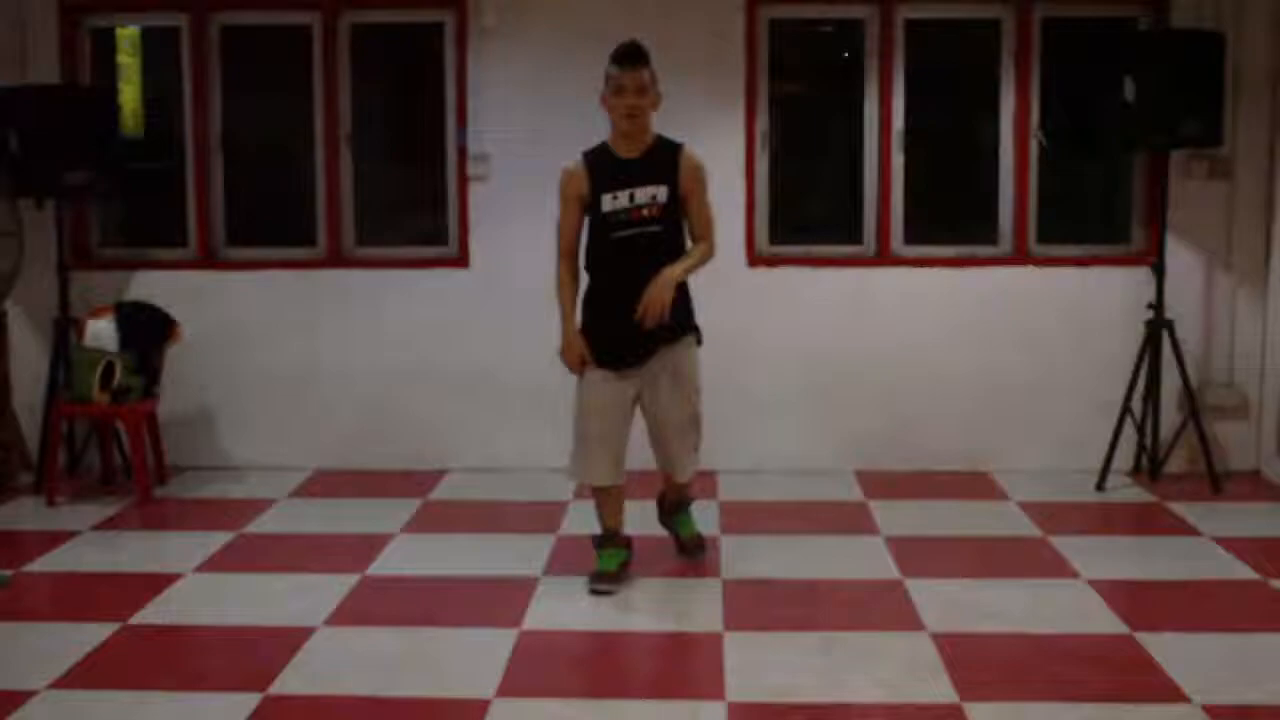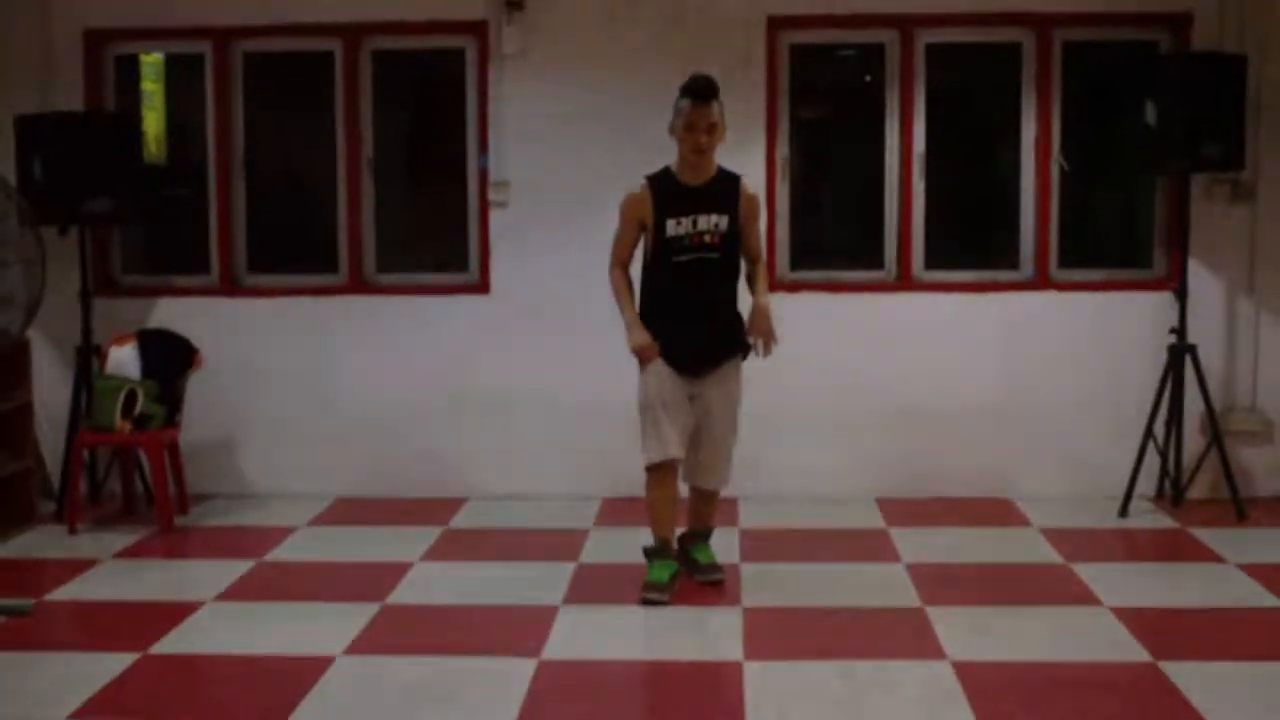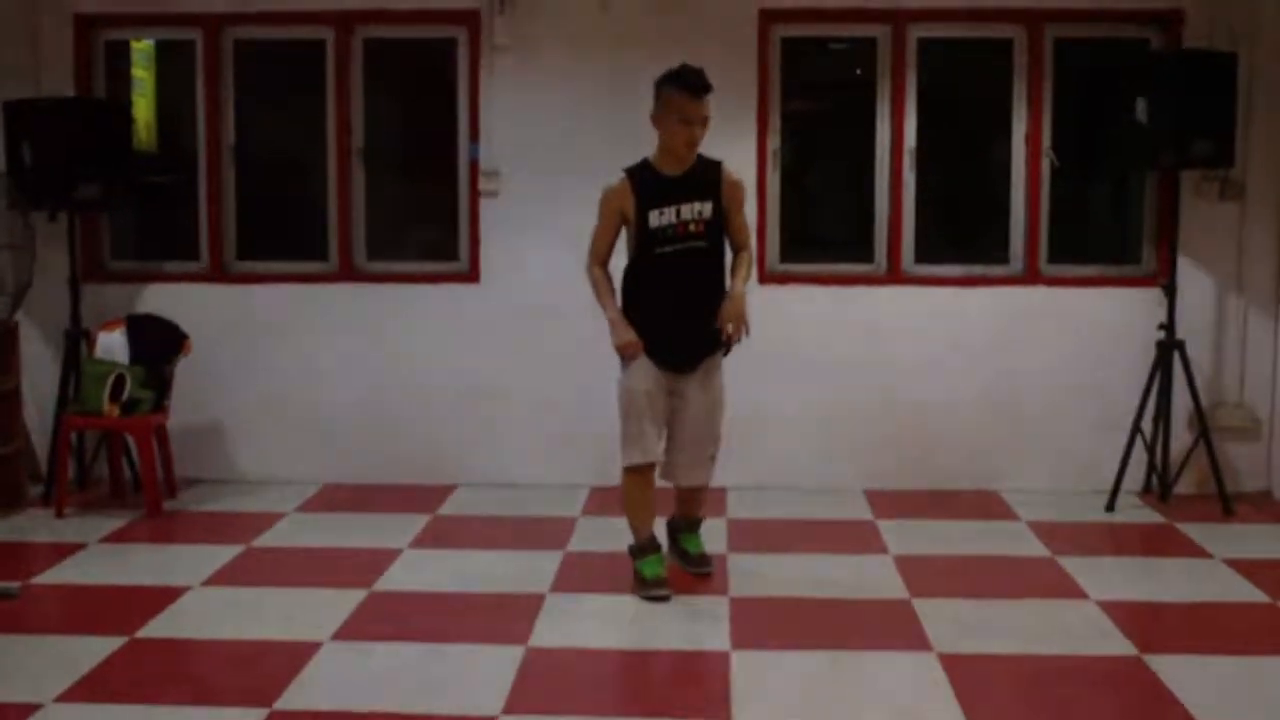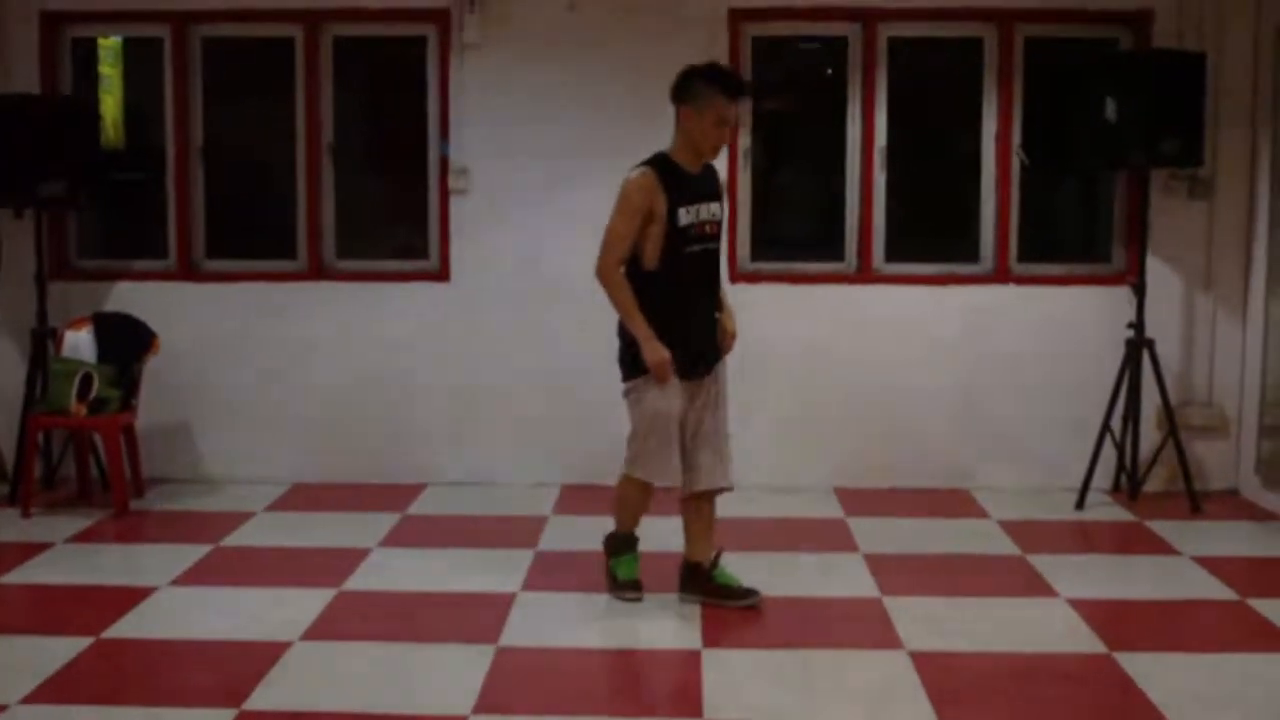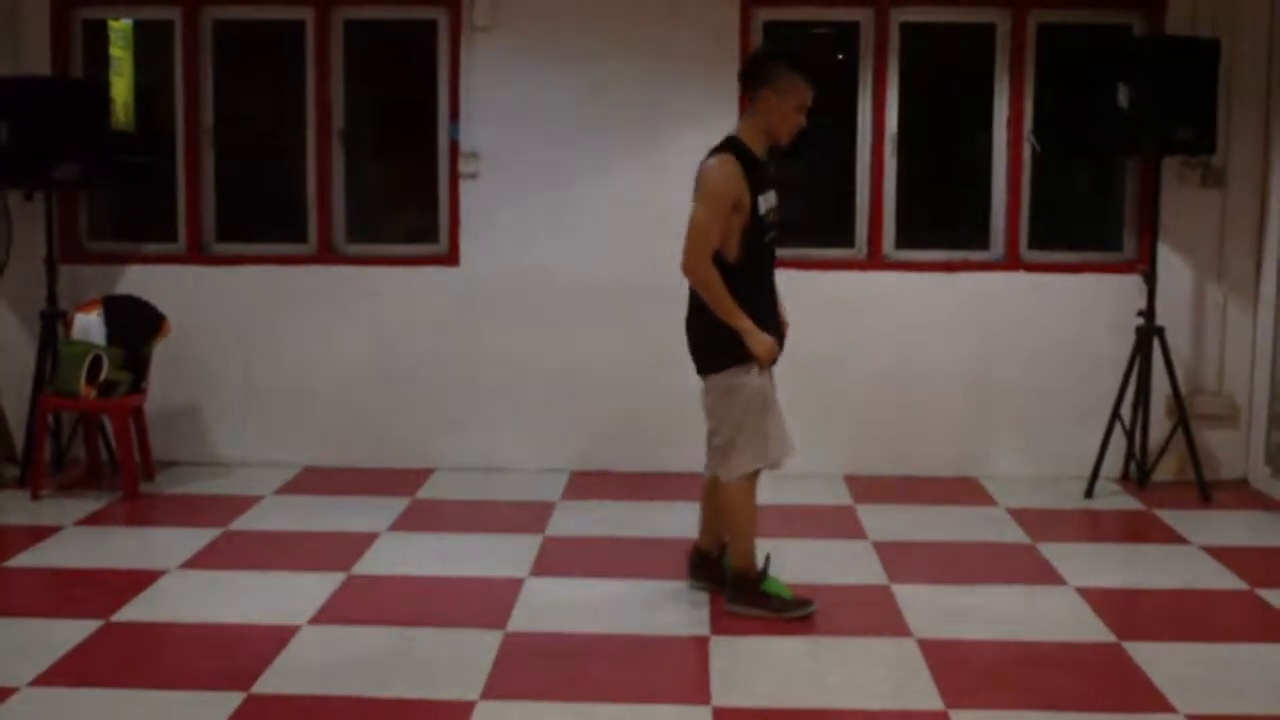
dt=0.7s
person 1, frame 1
left shoulder: (684, 165)
right shoulder: (580, 174)
left elbow: (705, 243)
right elbow: (567, 257)
left wrist: (671, 274)
right wrist: (567, 329)
left hip: (670, 327)
right hip: (604, 331)
left knee: (679, 439)
right knee: (600, 444)
left ankle: (675, 508)
right ankle: (613, 545)
person 1, frame 2
left shoulder: (741, 197)
right shoulder: (644, 197)
left elbow: (753, 260)
right elbow: (619, 266)
left wrist: (761, 301)
right wrist: (632, 324)
left hip: (721, 348)
right hip: (663, 348)
left knee: (713, 455)
right knee: (662, 455)
left ankle: (696, 543)
right ankle: (663, 556)
person 1, frame 3
left shoulder: (725, 184)
right shoulder: (625, 190)
left elbow: (743, 250)
right elbow: (597, 262)
left wrist: (738, 292)
right wrist: (615, 321)
left hip: (703, 344)
right hip: (645, 344)
left knee: (698, 457)
right knee: (641, 454)
left ankle: (685, 529)
right ankle: (646, 552)
person 1, frame 4
left shoulder: (713, 183)
right shoulder: (645, 184)
right elbow: (608, 268)
left wrist: (724, 310)
right wrist: (645, 340)
left hip: (705, 348)
right hip: (656, 351)
left knee: (706, 462)
right knee: (648, 462)
left ankle: (700, 568)
right ankle: (621, 547)
person 1, frame 5
left shoulder: (756, 165)
right shoulder: (724, 169)
right elbow: (696, 263)
left wrist: (768, 314)
right wrist: (749, 331)
left hip: (744, 336)
right hip: (727, 340)
left knee: (728, 457)
right knee: (743, 460)
left ankle: (707, 559)
right ankle: (745, 581)
